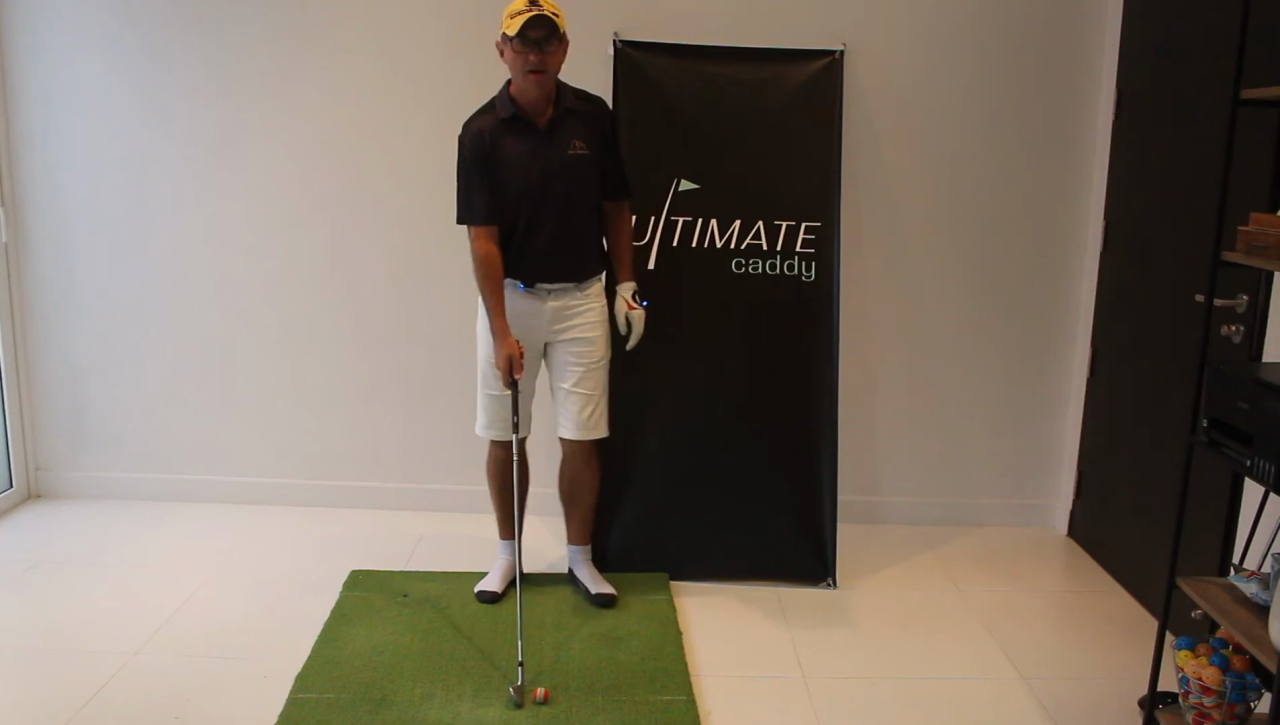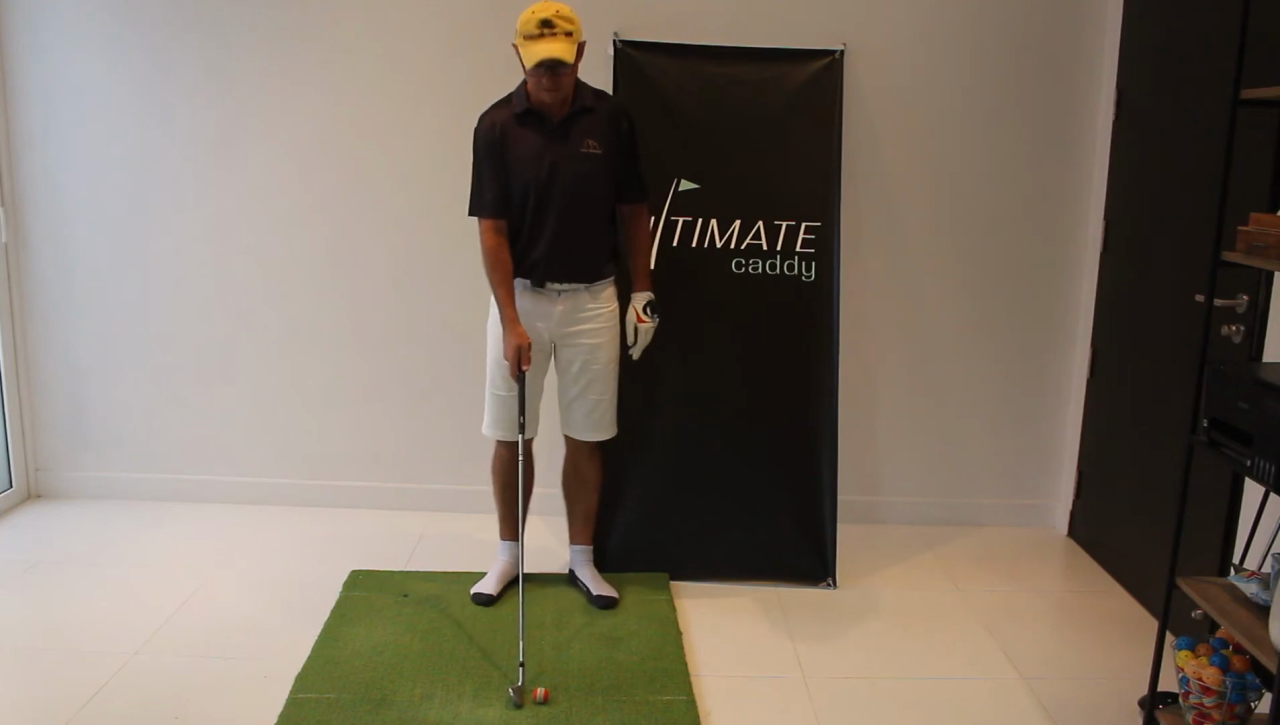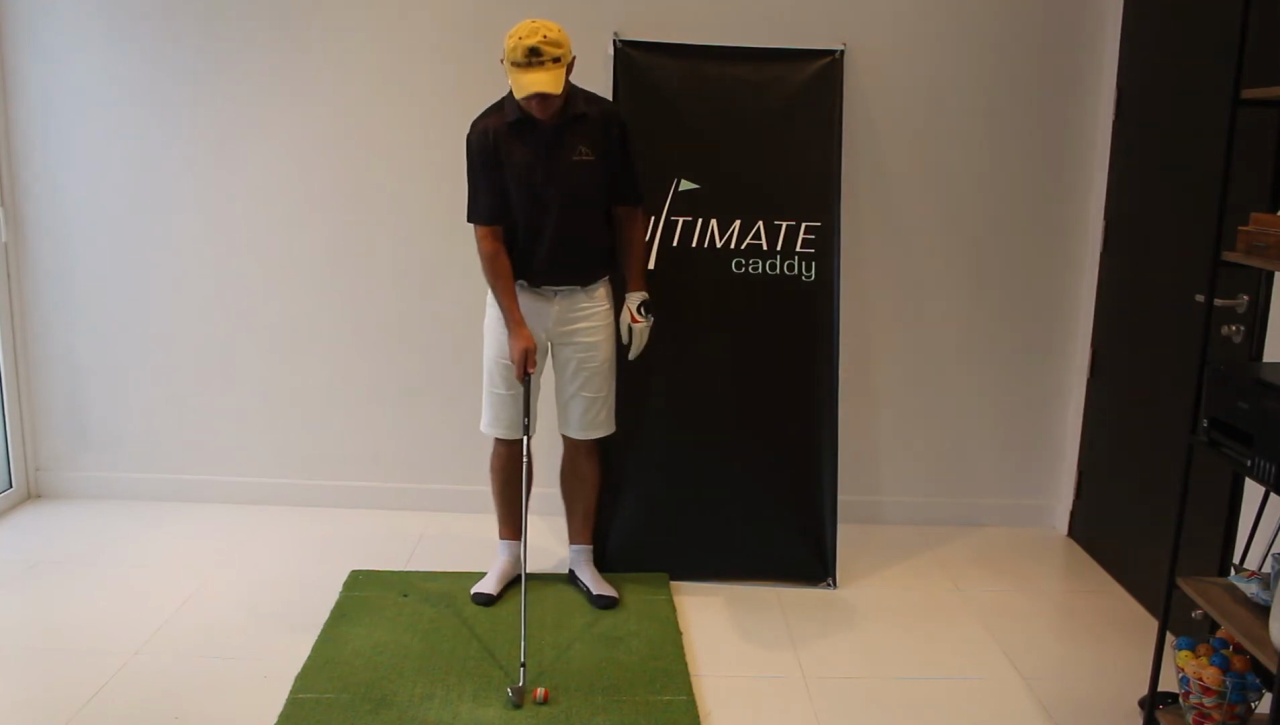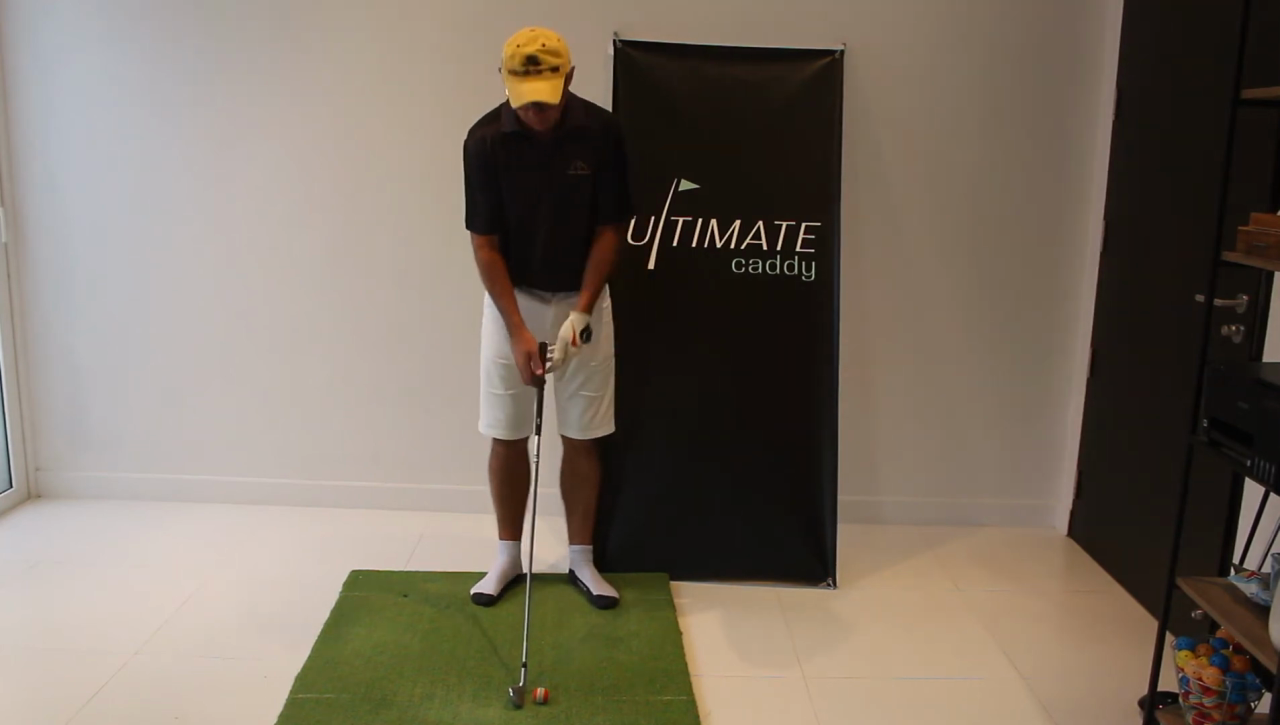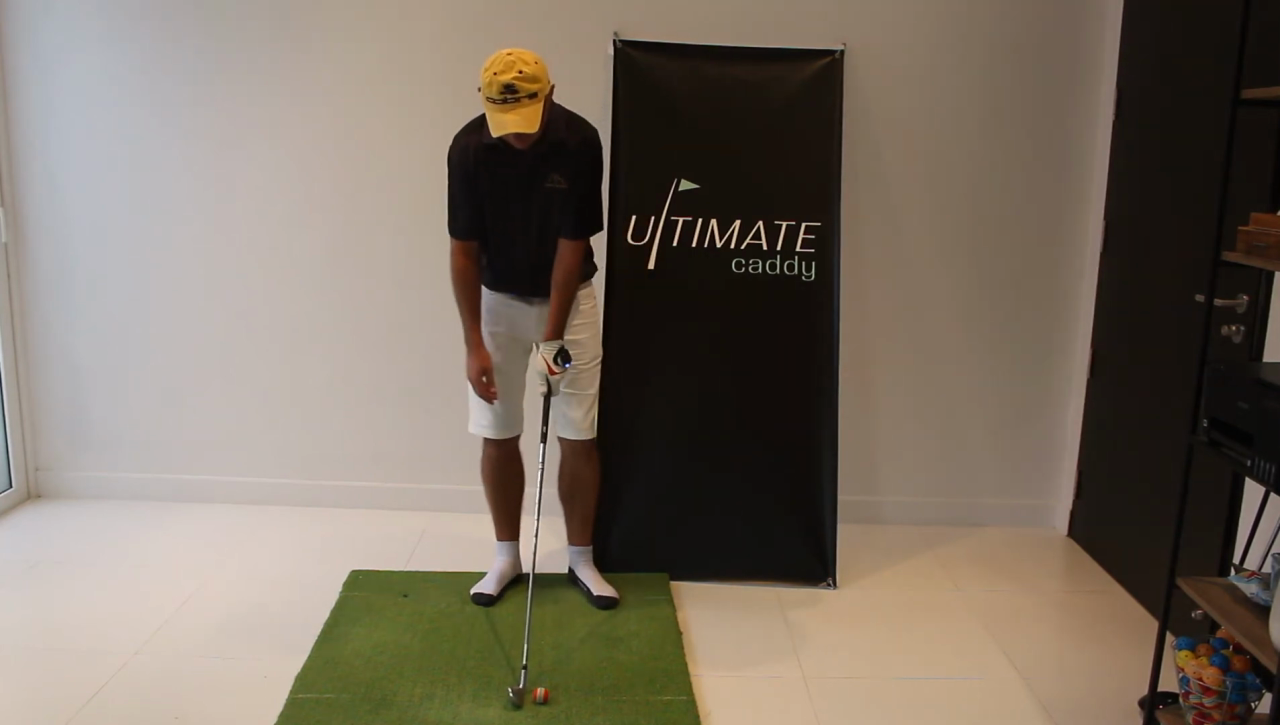
dt=1s
person 1, frame 1
left shoulder: (594, 116)
right shoulder: (482, 131)
left elbow: (615, 207)
right elbow: (483, 239)
left wrist: (626, 286)
right wrist: (501, 332)
left hip: (582, 299)
right hip: (511, 299)
left knee: (581, 439)
right knee: (503, 437)
left ankle: (581, 558)
right ankle: (508, 553)
person 1, frame 2
left shoulder: (611, 118)
right shoulder: (496, 125)
left elbow: (632, 211)
right elbow: (492, 231)
left wrist: (643, 292)
right wrist: (510, 322)
left hip: (593, 300)
right hip: (521, 298)
left knee: (586, 437)
right knee: (511, 437)
left ankle: (582, 559)
right ankle: (509, 553)
person 1, frame 3
left shoulder: (604, 121)
right shoulder: (488, 133)
left elbow: (627, 213)
right elbow: (488, 237)
left wrist: (636, 294)
right wrist: (516, 326)
left hip: (588, 298)
right hip: (516, 297)
left knee: (584, 435)
right knee: (508, 434)
left ankle: (582, 558)
right ankle: (508, 553)
person 1, frame 4
left shoulder: (601, 132)
right shoulder: (485, 140)
left elbow: (609, 230)
right elbow: (485, 244)
left wrist: (581, 311)
right wrist: (518, 330)
left hip: (581, 303)
right hip: (511, 300)
left knee: (582, 436)
right knee: (507, 434)
left ankle: (581, 557)
right ankle: (508, 555)
person 1, frame 5
left shoulder: (580, 142)
right shoulder: (467, 149)
left elbow: (572, 245)
right elbow: (464, 252)
left wrist: (551, 337)
right wrist: (474, 344)
left hip: (568, 298)
right hip: (497, 299)
left knee: (578, 435)
right knee: (497, 434)
left ankle: (581, 557)
right ankle: (507, 555)
